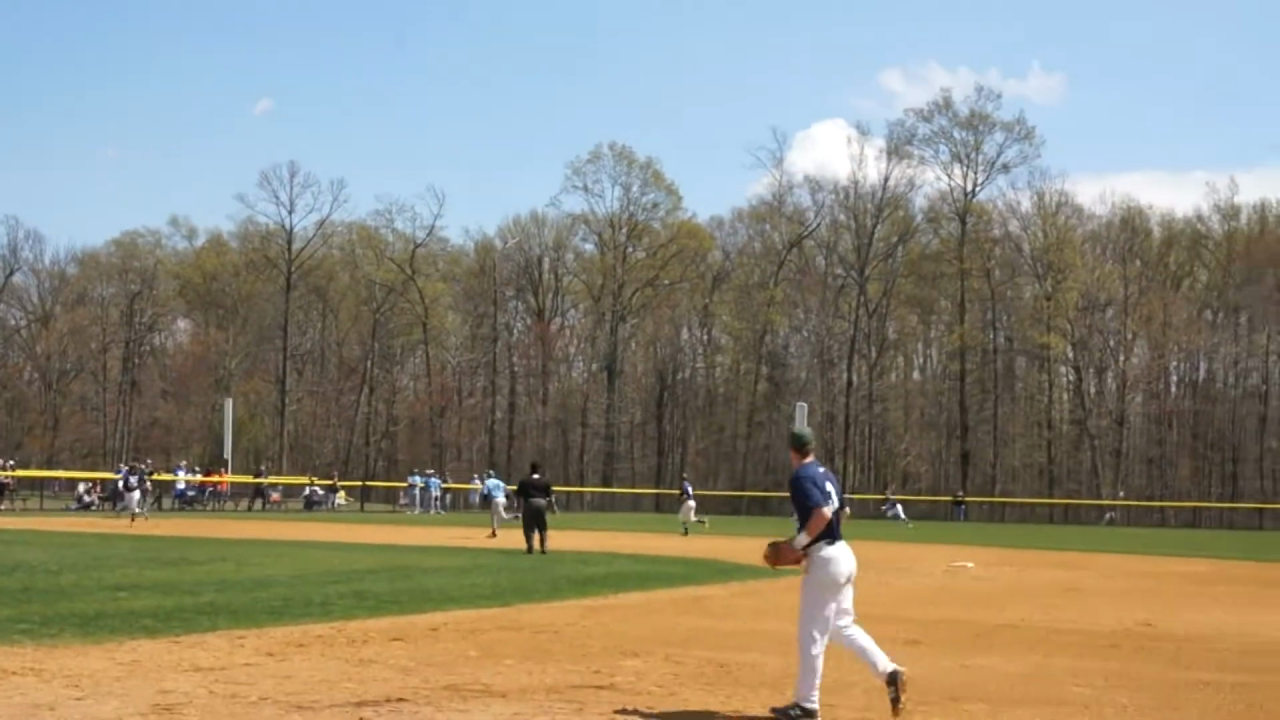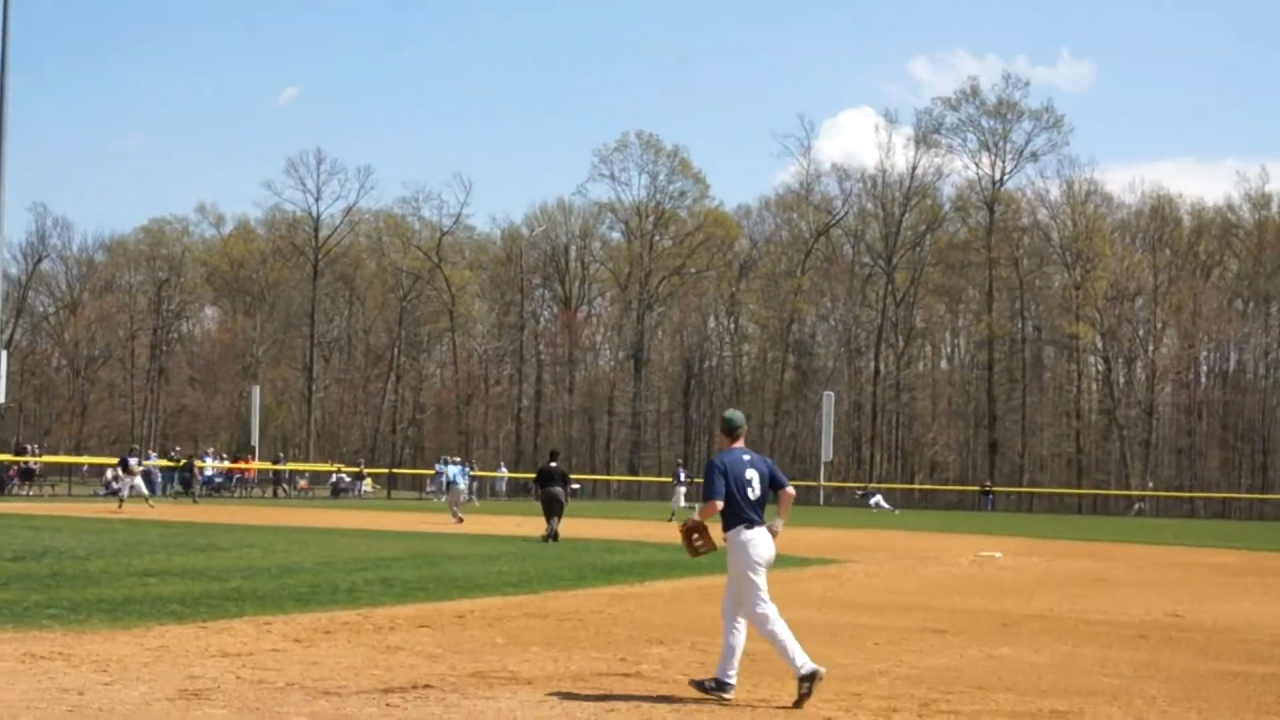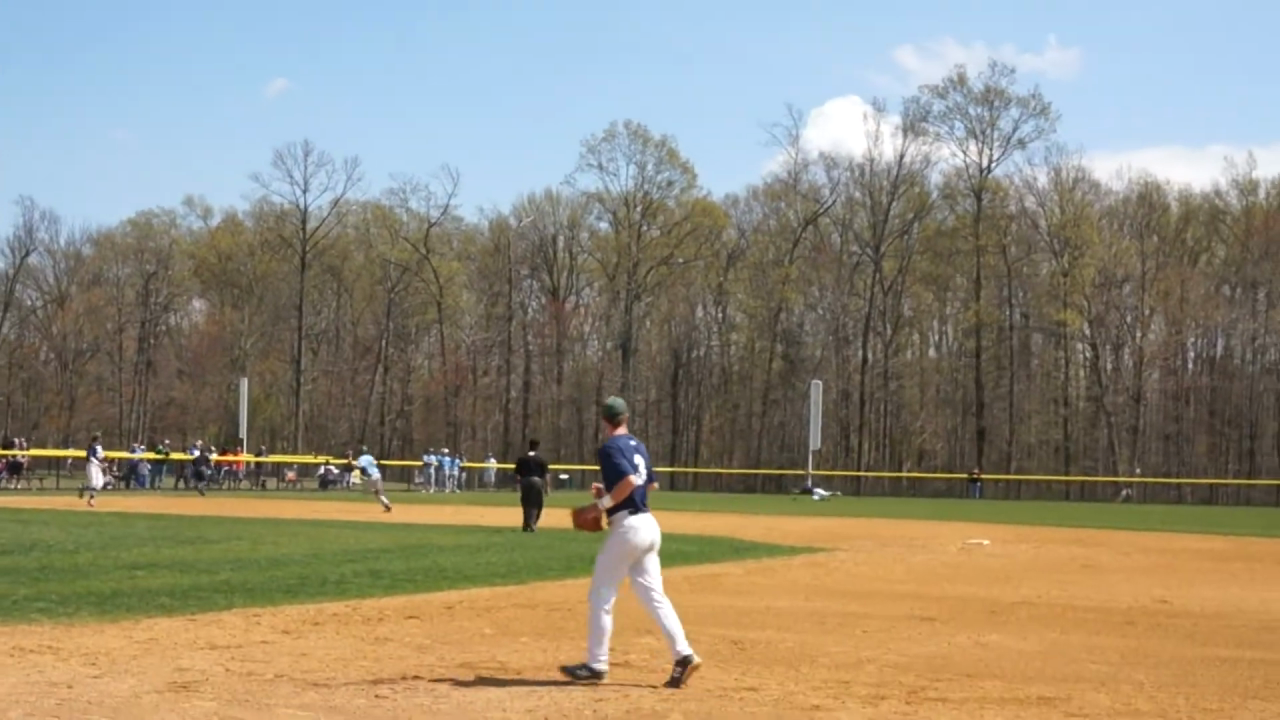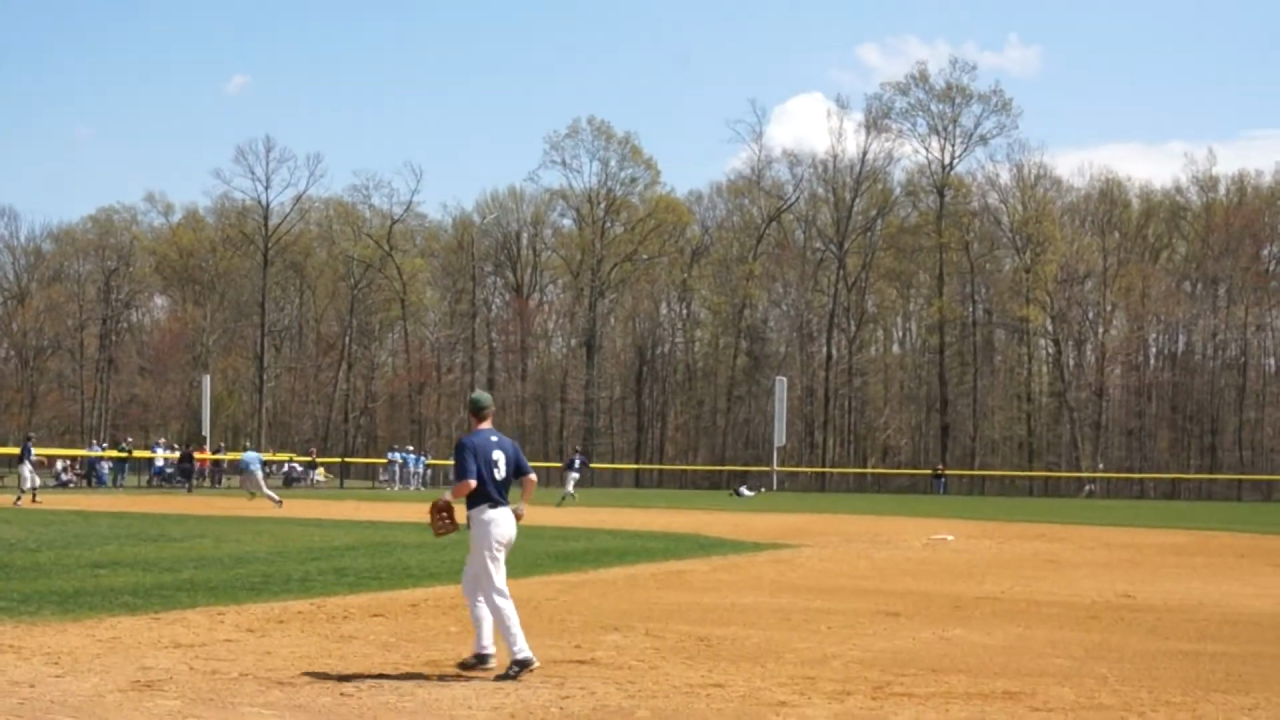
dt=0.3s
person 1, frame 1
left shoulder: (800, 477)
right shoulder: (825, 474)
left elbow: (823, 513)
left wrist: (800, 541)
left hip: (824, 560)
right hip: (843, 557)
left knee: (810, 634)
right knee: (843, 627)
right ankle: (889, 673)
person 1, frame 2
left shoulder: (718, 462)
right shoulder: (761, 462)
left elbow: (714, 505)
right elbow: (787, 492)
left wrist: (697, 518)
right wrist: (778, 523)
left hip: (744, 543)
right hip: (761, 540)
left knee: (763, 614)
right knee: (733, 612)
left ankle: (805, 668)
right ankle: (725, 680)
person 1, frame 3
left shoulder: (610, 446)
right shoulder: (638, 446)
left elbow: (630, 480)
left wrist: (604, 502)
left hip: (626, 527)
right hip: (647, 525)
left knee: (600, 596)
right knee: (653, 595)
left ankle: (595, 665)
right ankle: (683, 655)
person 1, frame 4
left shoulder: (468, 443)
right shoulder: (508, 443)
left elbow: (467, 483)
right elbow: (530, 478)
left wrist: (447, 496)
right wrist: (521, 507)
left hip: (485, 521)
right hip: (505, 519)
left knee: (494, 592)
right knee: (473, 586)
left ankle: (522, 656)
right ankle: (484, 651)
